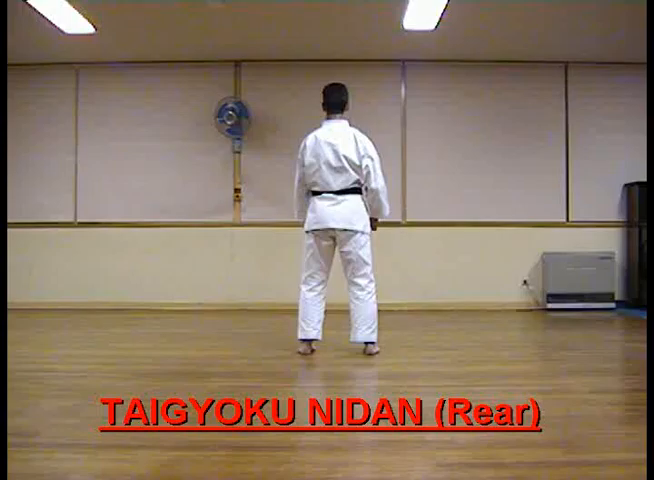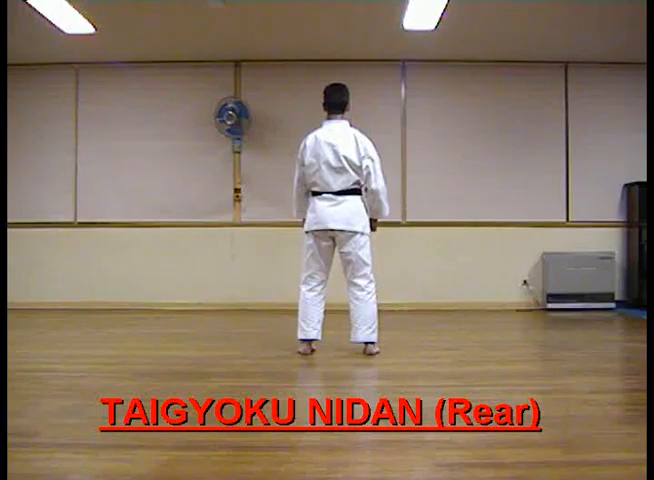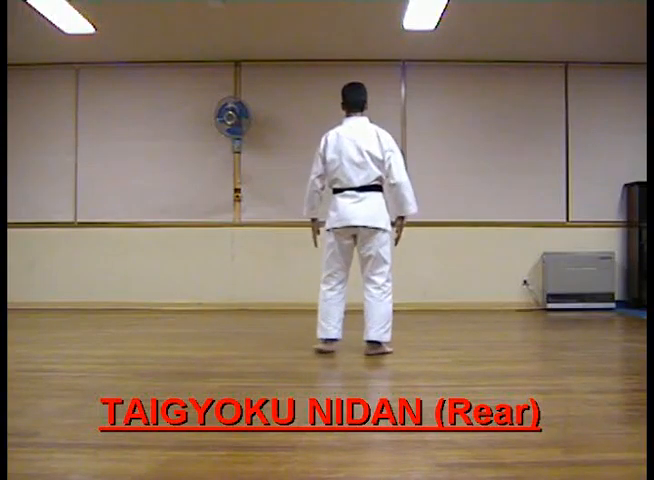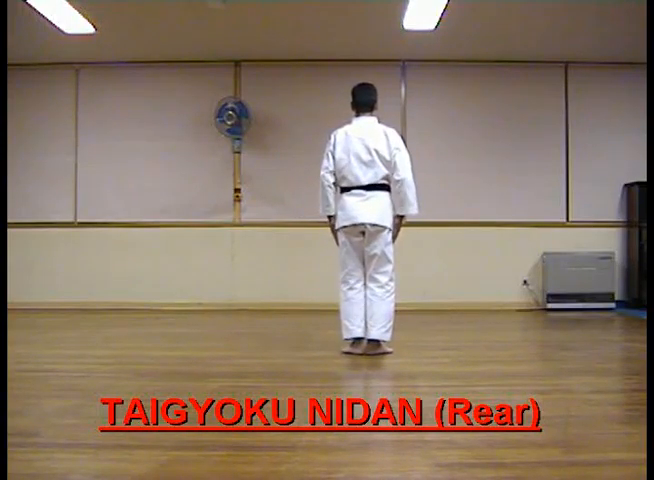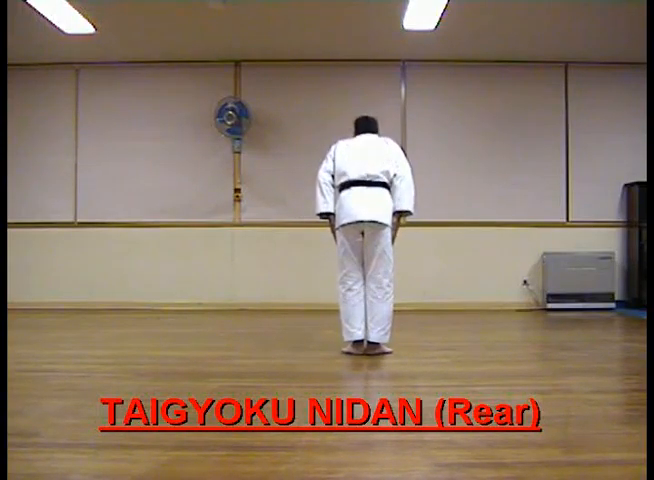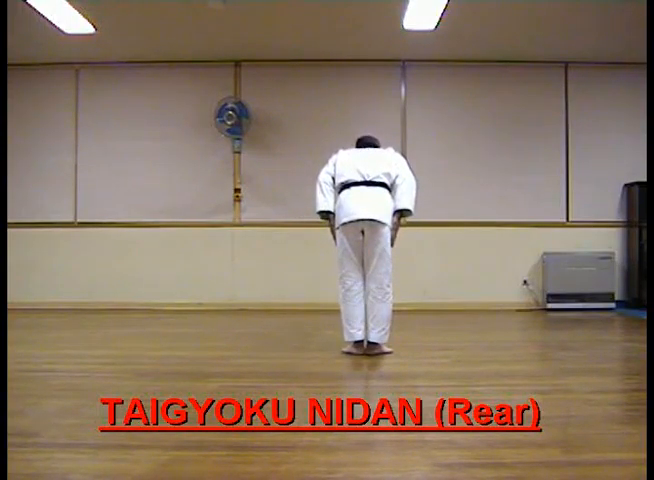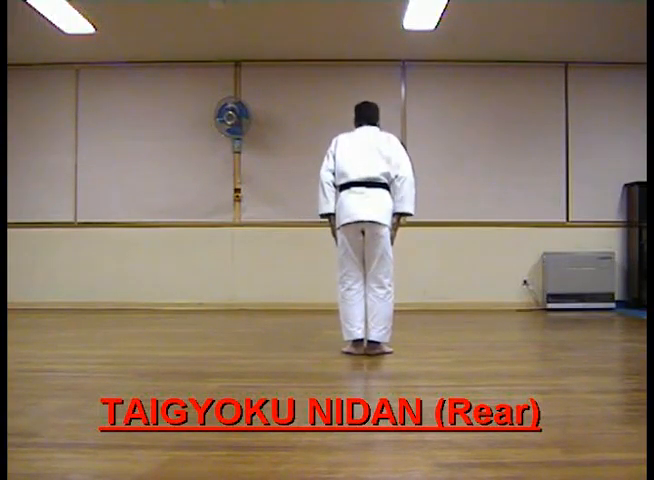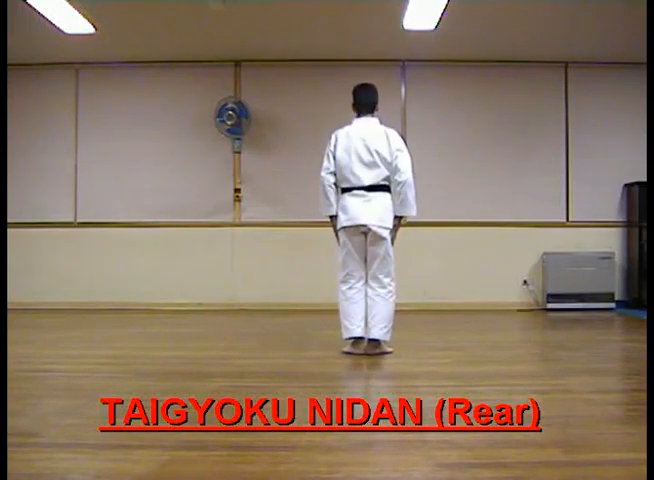
dt=0.5s
person 1, frame 1
left shoulder: (310, 141)
right shoulder: (359, 139)
left elbow: (300, 184)
right elbow: (375, 182)
left wrist: (303, 216)
right wrist: (375, 214)
left hip: (318, 212)
right hip: (352, 212)
left knee: (313, 280)
right knee: (361, 280)
left ankle: (307, 340)
right ankle: (368, 341)
person 1, frame 2
left shoulder: (310, 141)
right shoulder: (359, 140)
left elbow: (300, 184)
right elbow: (375, 183)
left wrist: (303, 215)
right wrist: (375, 214)
left hip: (319, 213)
right hip: (351, 213)
left knee: (312, 280)
right knee: (361, 280)
left ankle: (307, 340)
right ankle: (368, 341)
person 1, frame 3
left shoulder: (330, 138)
right shoulder: (381, 136)
left elbow: (316, 180)
right elbow: (397, 178)
left wrist: (314, 217)
right wrist: (400, 215)
left hip: (340, 210)
right hip: (374, 209)
left knee: (333, 278)
right knee: (377, 279)
left ankle: (329, 338)
right ankle: (376, 340)
person 1, frame 4
left shoulder: (338, 136)
right shoulder: (389, 135)
left elbow: (327, 178)
right elbow: (402, 178)
left wrist: (331, 215)
right wrist: (400, 214)
left hip: (348, 210)
right hip: (380, 208)
left knee: (351, 278)
right knee: (381, 278)
left ankle: (355, 339)
right ankle: (376, 340)
person 1, frame 5
left shoulder: (340, 147)
right shoulder: (389, 145)
left elbow: (324, 178)
right elbow: (403, 177)
left wrist: (330, 217)
right wrist: (398, 215)
left hip: (347, 207)
right hip: (379, 205)
left knee: (350, 279)
right knee: (380, 279)
left ankle: (356, 341)
right ankle: (375, 341)
person 1, frame 6
left shoulder: (342, 156)
right shoulder: (390, 155)
left elbow: (324, 180)
right elbow: (406, 180)
left wrist: (329, 217)
right wrist: (398, 215)
left hip: (347, 207)
right hip: (379, 206)
left knee: (350, 279)
right knee: (379, 280)
left ankle: (356, 341)
right ankle: (375, 341)
person 1, frame 7
left shoulder: (339, 141)
right shoulder: (390, 141)
left elbow: (327, 178)
right elbow: (404, 177)
left wrist: (330, 216)
right wrist: (398, 215)
left hip: (348, 207)
right hip: (379, 207)
left knee: (350, 279)
right knee: (380, 279)
left ankle: (355, 340)
right ankle: (376, 341)
person 1, frame 8
left shoulder: (339, 137)
right shoulder: (390, 136)
left elbow: (327, 178)
right elbow: (403, 178)
left wrist: (332, 215)
right wrist: (399, 215)
left hip: (350, 210)
right hip: (380, 209)
left knee: (351, 278)
right knee: (381, 279)
left ankle: (356, 339)
right ankle: (376, 340)
